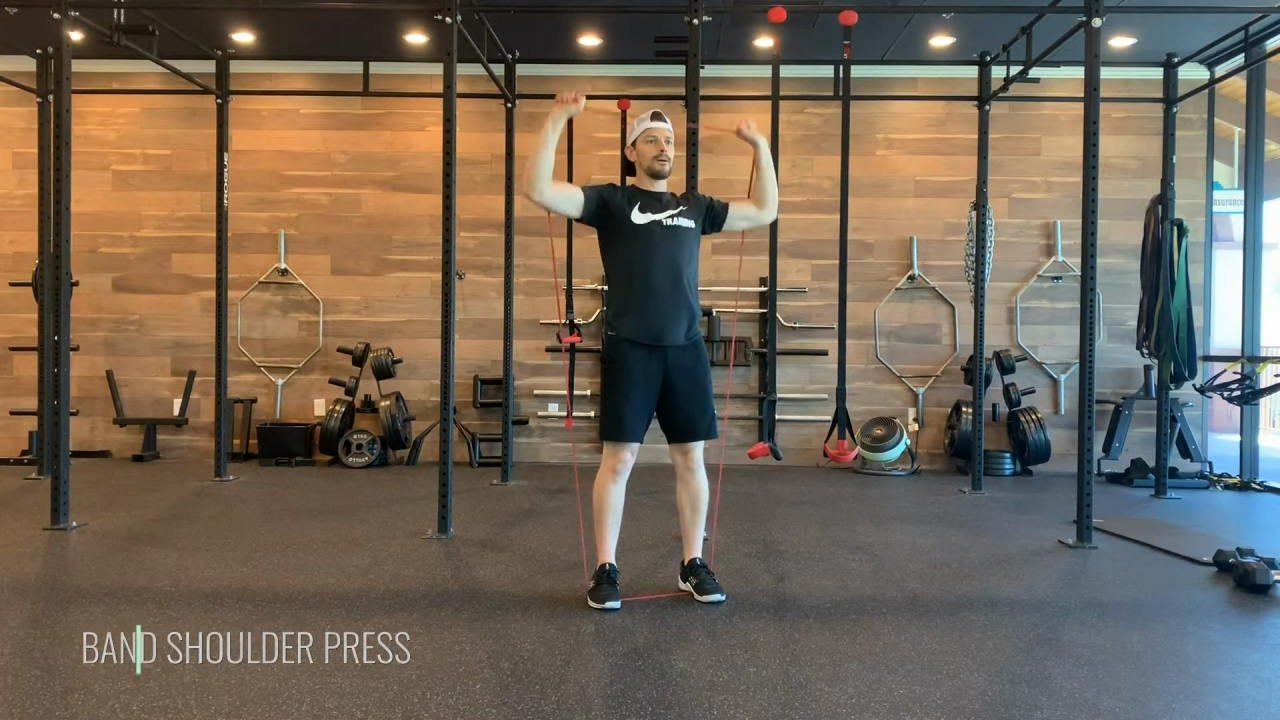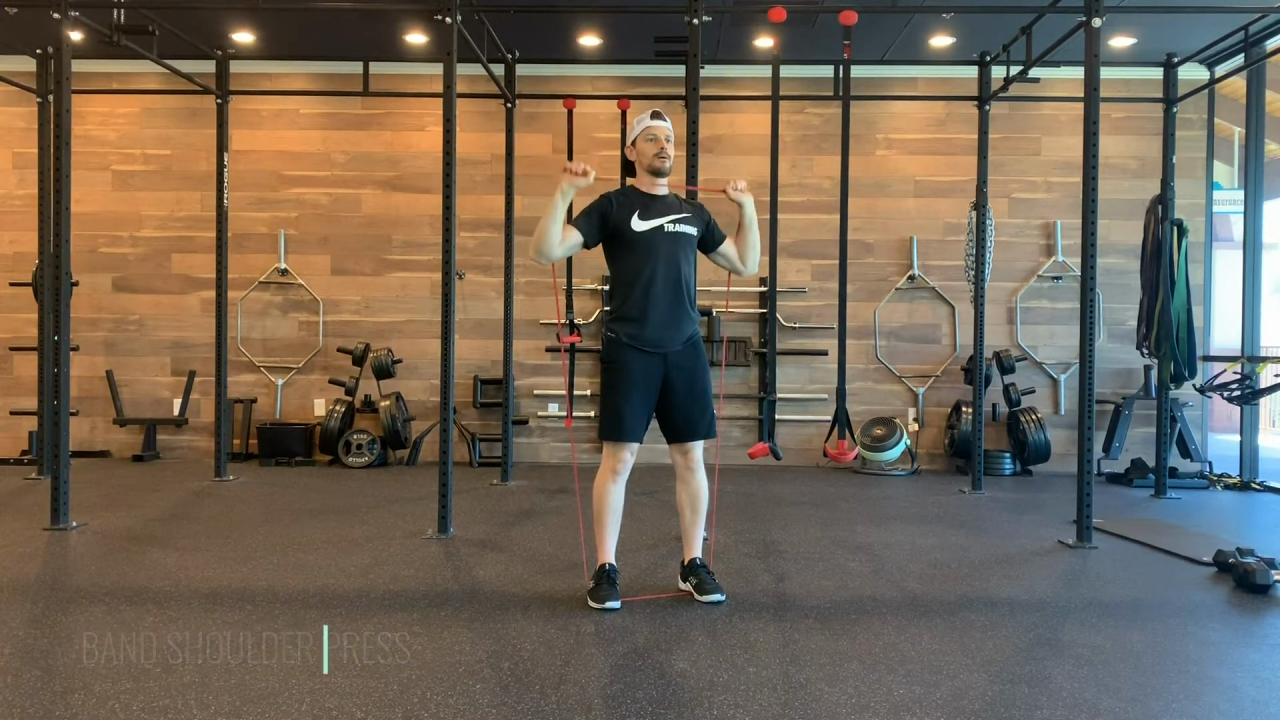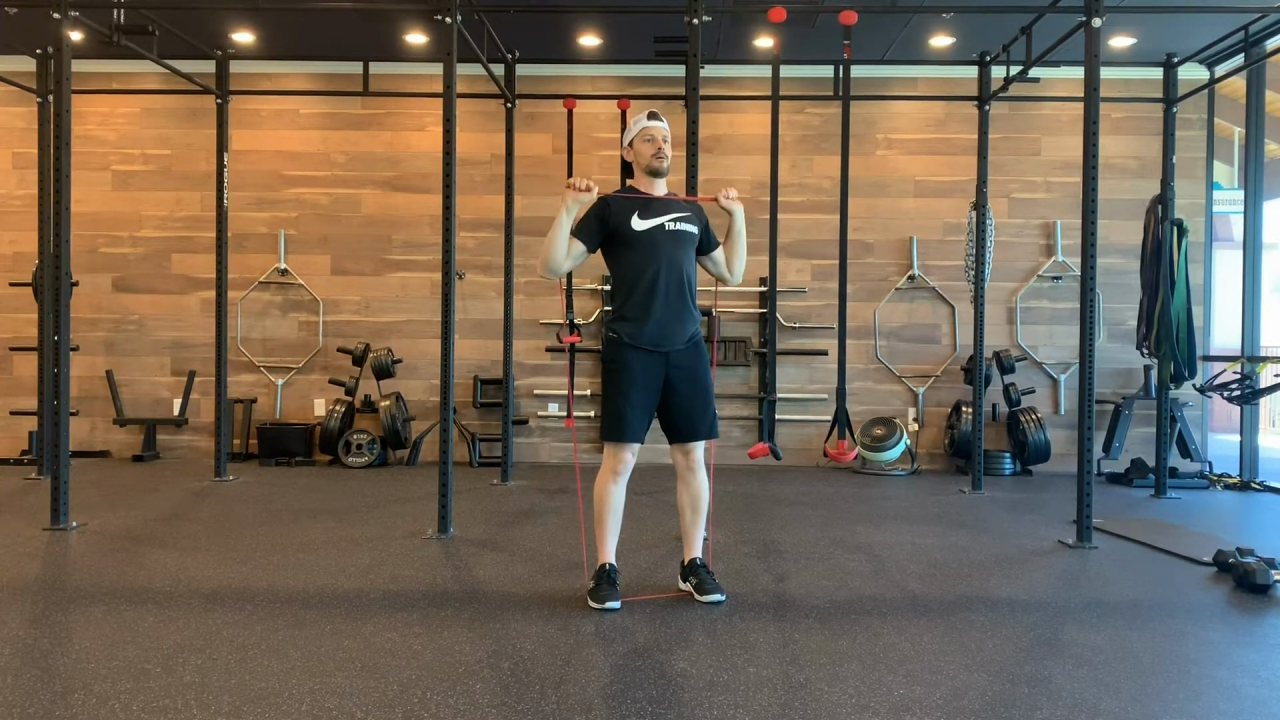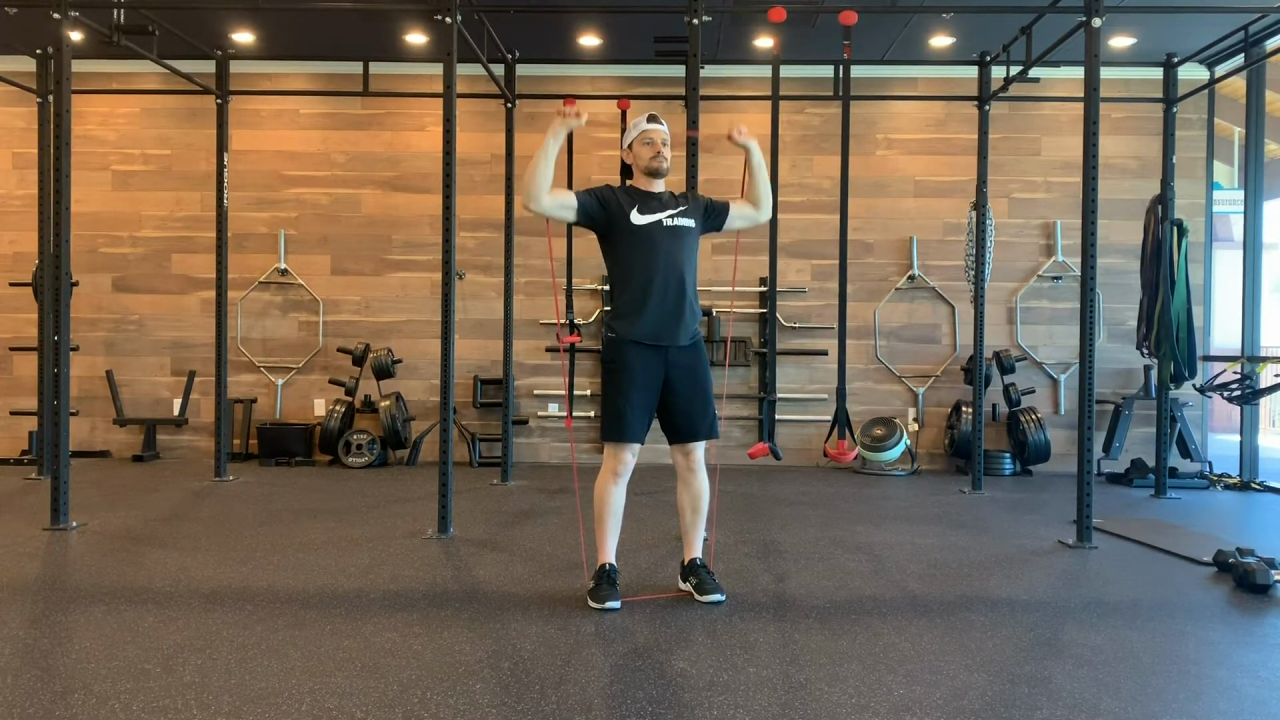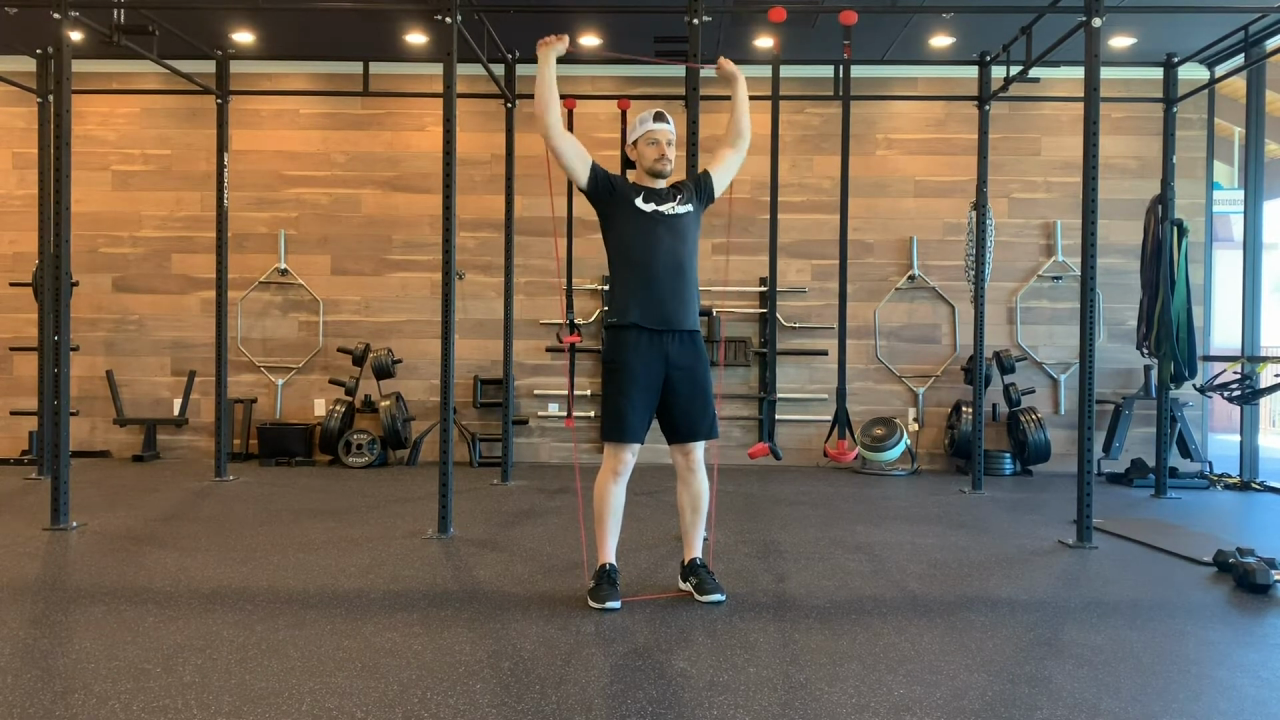
dt=0.3s
person 1, frame 1
left shoulder: (695, 207)
right shoulder: (610, 202)
left elbow: (765, 210)
right elbow: (537, 188)
left wrist: (759, 145)
right wrist: (557, 116)
left hip: (686, 348)
right hip: (629, 349)
left knee: (691, 458)
right knee: (618, 459)
left ankle: (693, 563)
right ankle: (605, 569)
person 1, frame 2
left shoulder: (694, 211)
right shoulder: (611, 205)
left elbow: (745, 264)
right elbow: (544, 252)
left wrist: (747, 208)
right wrist: (563, 195)
left hip: (685, 348)
right hip: (630, 349)
left knee: (690, 458)
right knee: (618, 459)
left ankle: (693, 564)
right ankle: (605, 569)
person 1, frame 3
left shoulder: (692, 211)
right shoulder: (610, 208)
left elbow: (730, 273)
right elbow: (551, 267)
left wrist: (737, 217)
right wrist: (567, 208)
left hip: (687, 348)
right hip: (630, 349)
left knee: (691, 458)
right knee: (619, 460)
left ankle: (693, 563)
right ankle: (606, 569)
person 1, frame 4
left shoulder: (694, 206)
right shoulder: (609, 204)
left elbow: (760, 211)
right elbow: (535, 199)
left wrist: (752, 148)
right wrist: (557, 132)
left hip: (686, 347)
right hip: (630, 347)
left knee: (691, 458)
right knee: (619, 459)
left ankle: (693, 564)
right ankle: (605, 570)
person 1, frame 5
left shoulder: (692, 195)
right shoulder: (612, 192)
left elbow: (738, 145)
right elbow: (553, 133)
left wrist: (738, 83)
right wrist: (547, 60)
left hip: (687, 343)
right hip: (631, 344)
left knee: (691, 458)
right knee: (619, 459)
left ankle: (693, 563)
right ankle: (606, 568)
